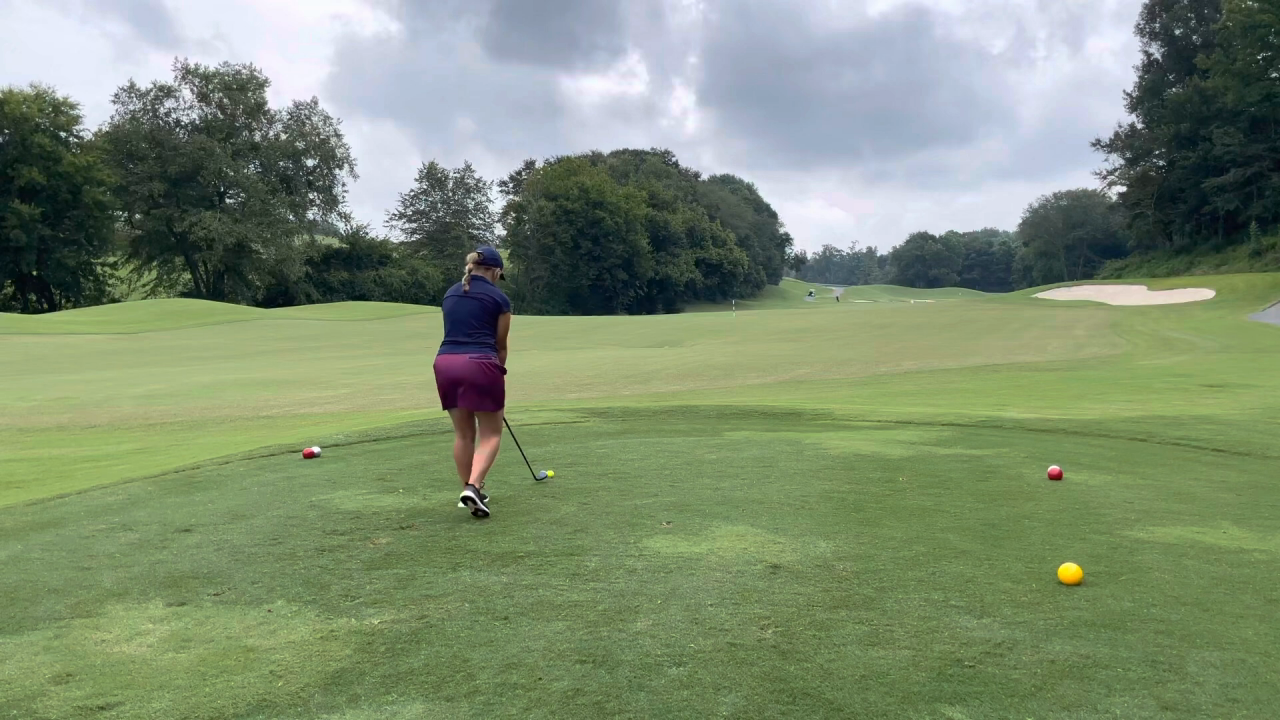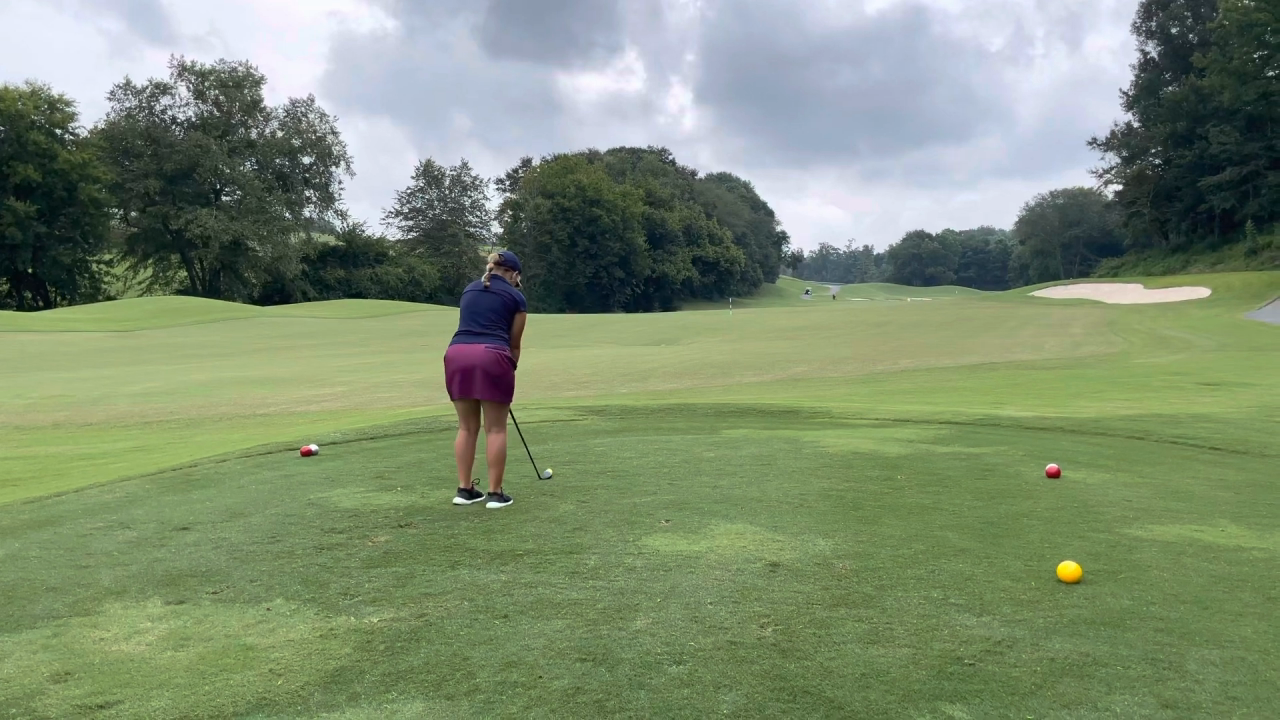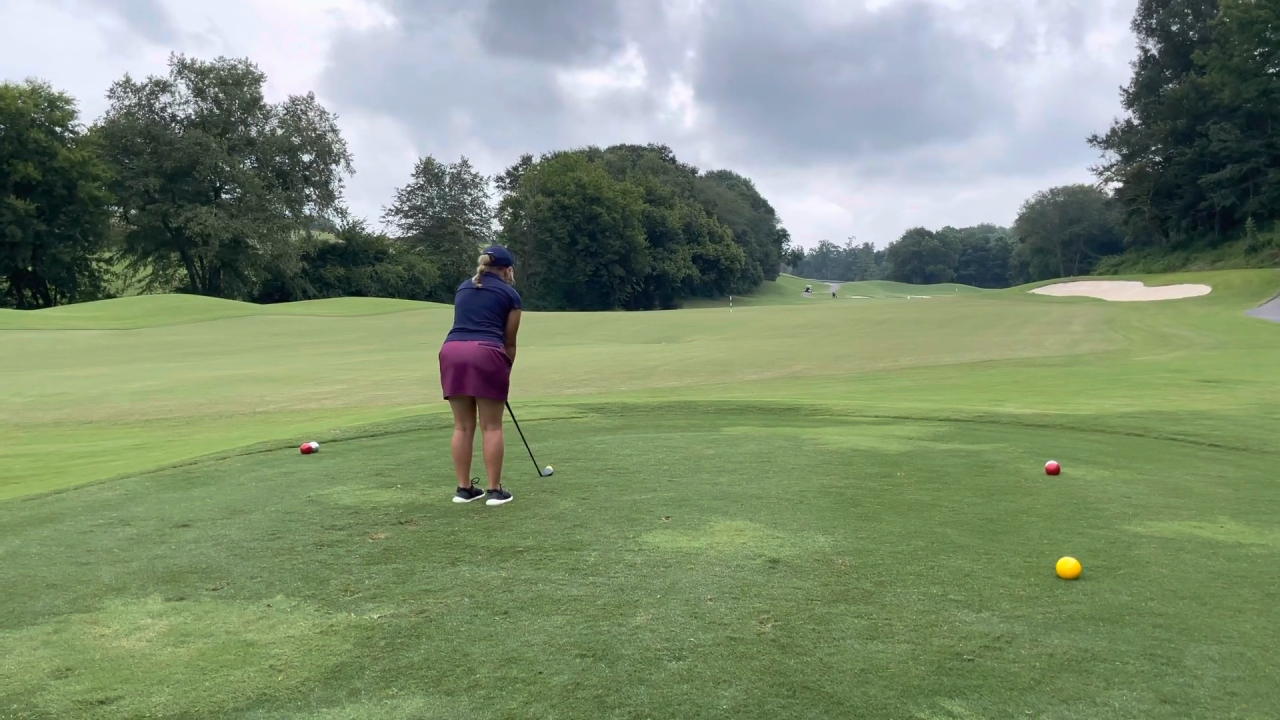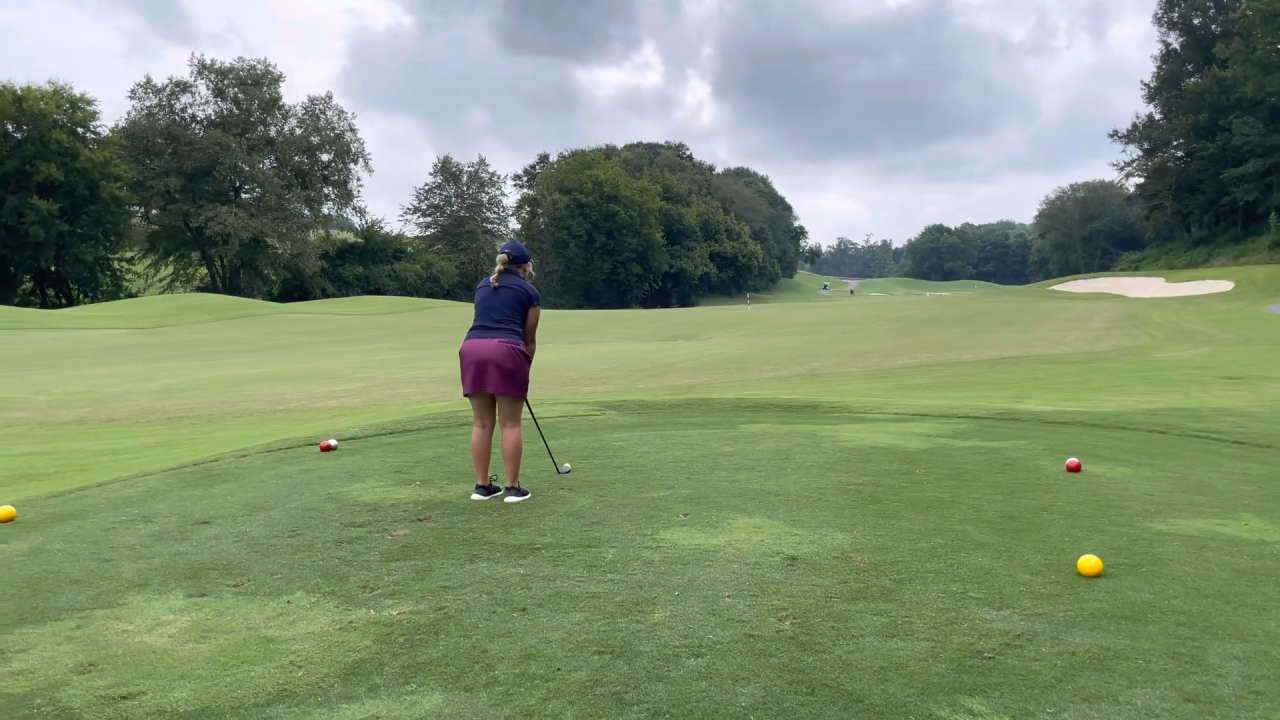
dt=0.7s
person 1, frame 1
left shoulder: (450, 293)
right shoulder: (498, 297)
right elbow: (501, 345)
right wrist: (497, 372)
left hip: (445, 362)
right hip: (479, 365)
left knee: (463, 434)
right knee: (491, 434)
left ankle: (468, 491)
right ankle: (472, 487)
person 1, frame 2
left shoulder: (469, 290)
right shoulder: (516, 297)
right elbow: (514, 343)
right wrist: (510, 370)
left hip: (457, 354)
right hip: (491, 356)
left knee: (466, 427)
right knee: (495, 429)
left ankle: (464, 489)
right ankle: (495, 493)
person 1, frame 3
left shoulder: (463, 288)
right shoulder: (510, 294)
right elbow: (509, 341)
left wrist: (501, 368)
right wrist: (507, 371)
left hip: (452, 351)
right hip: (486, 354)
left knee: (463, 426)
right knee: (492, 427)
left ankle: (464, 488)
right ankle: (494, 490)
person 1, frame 4
left shoulder: (483, 285)
right shoulder: (529, 291)
right elbow: (529, 338)
left wrist: (521, 364)
right wrist: (526, 367)
left hip: (472, 349)
right hip: (506, 351)
left knee: (482, 423)
right knee: (510, 424)
left ankle: (482, 486)
right ankle: (513, 488)
